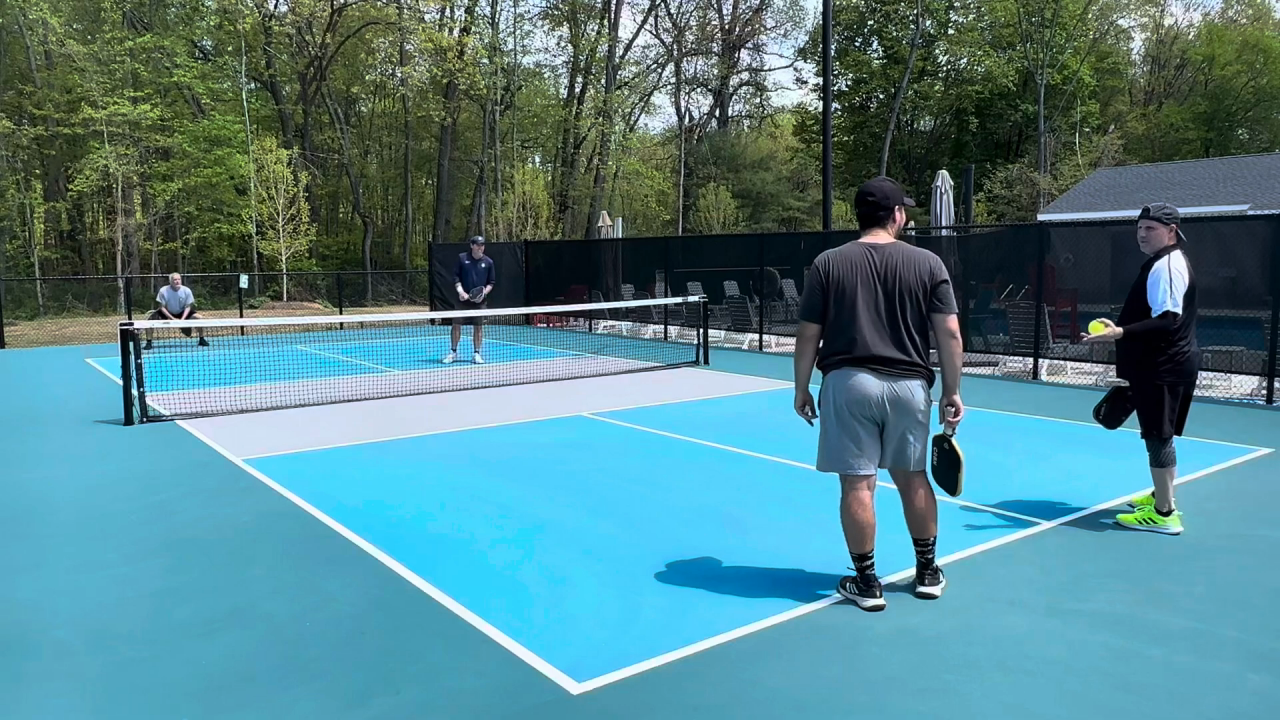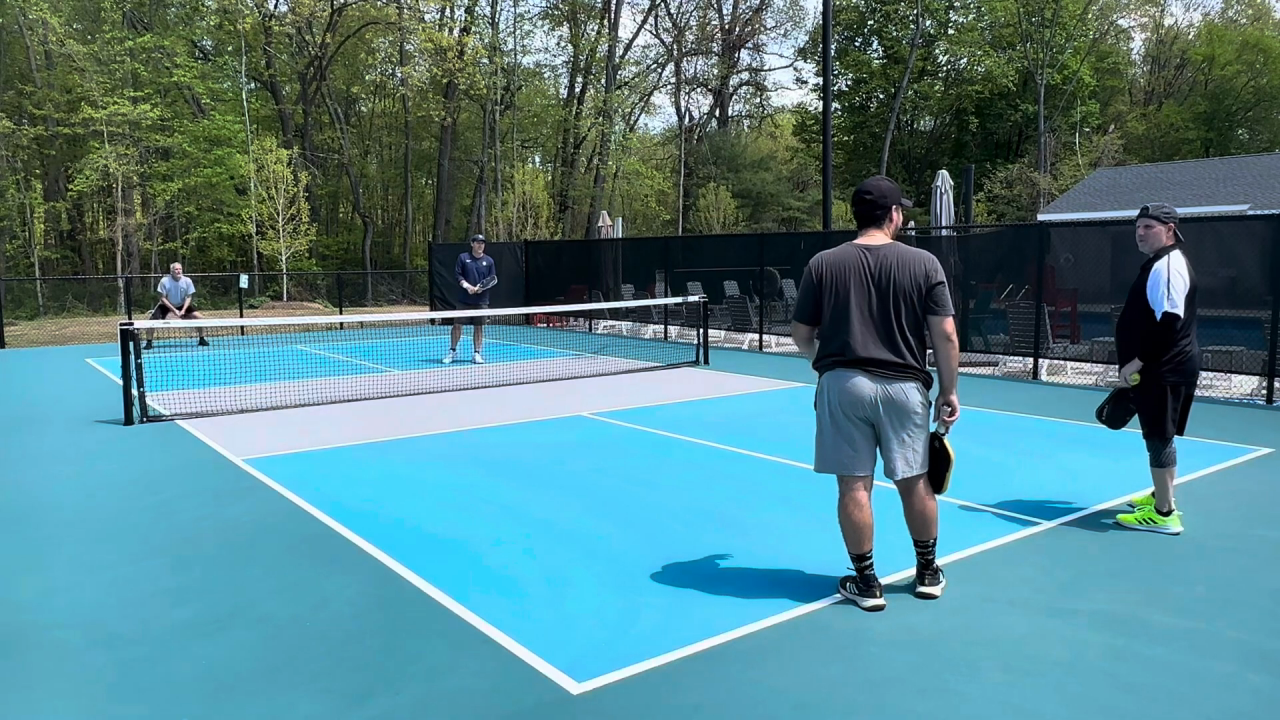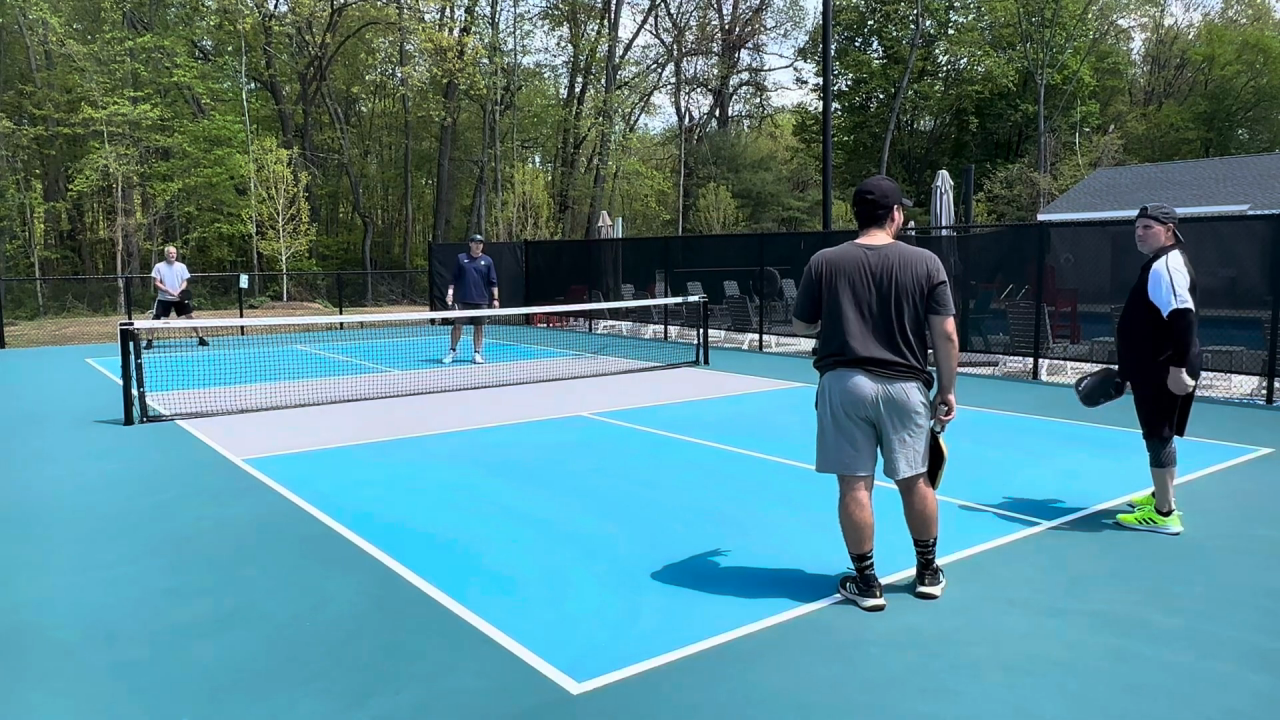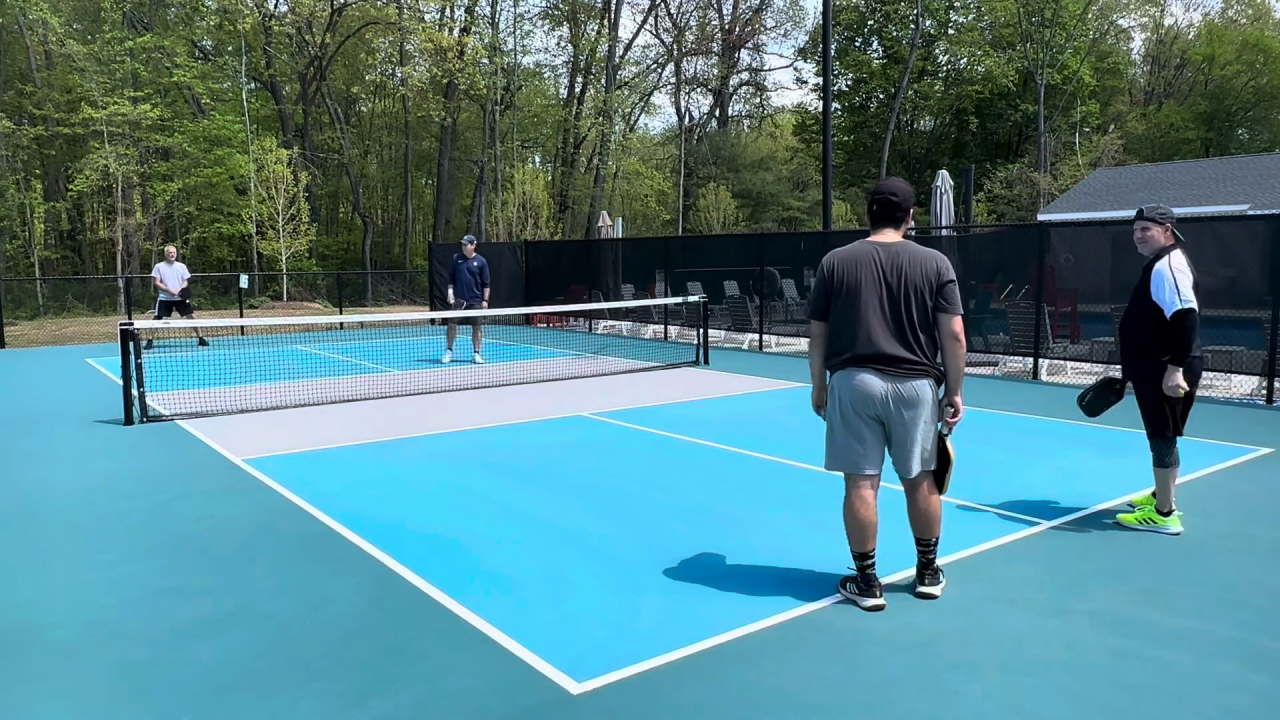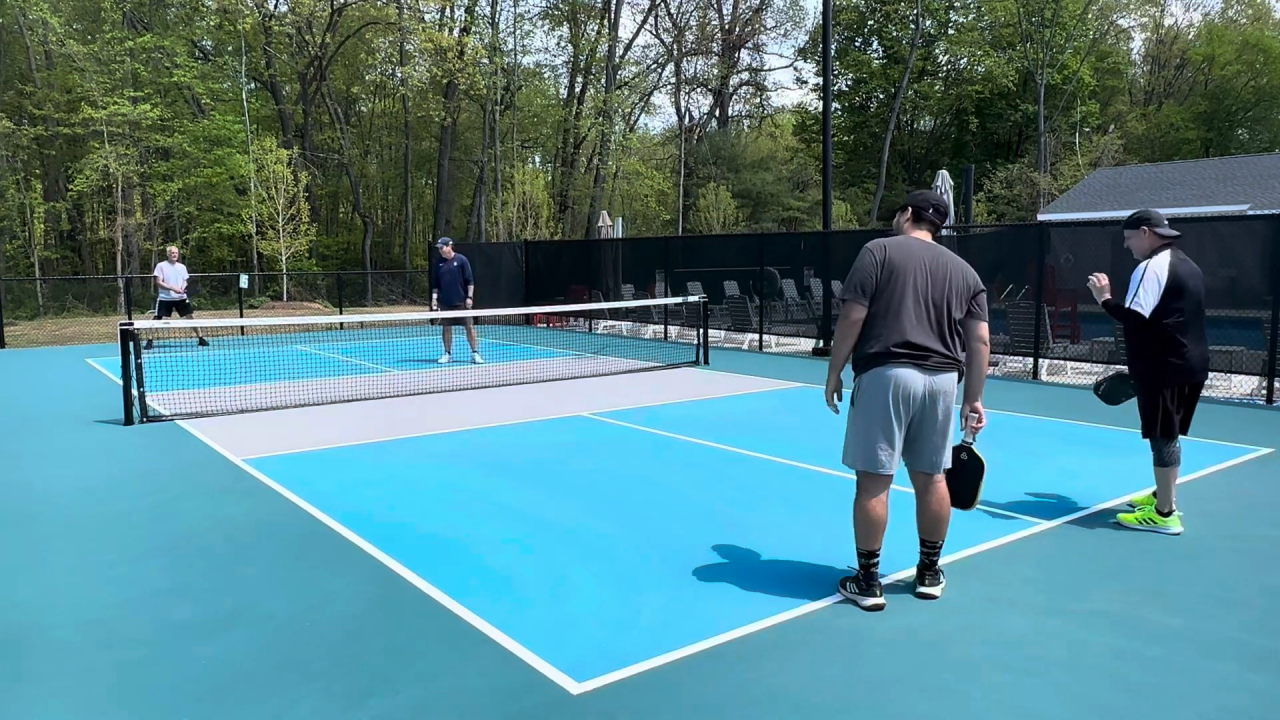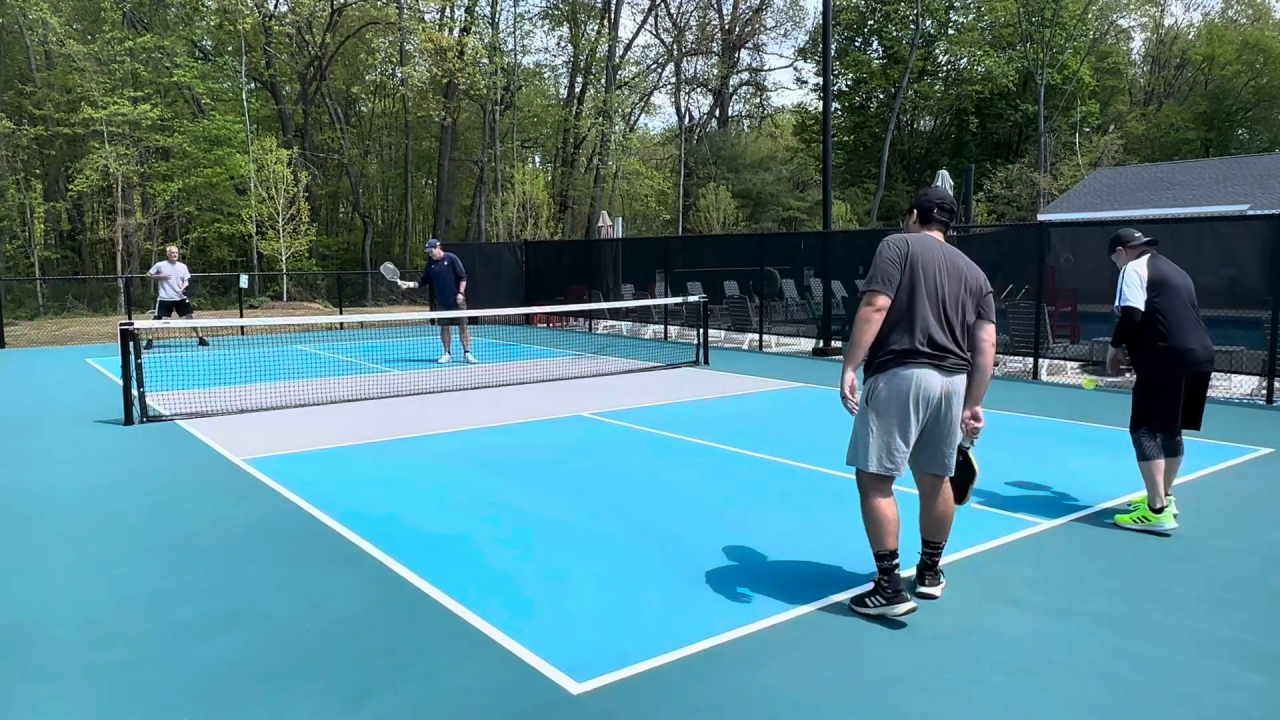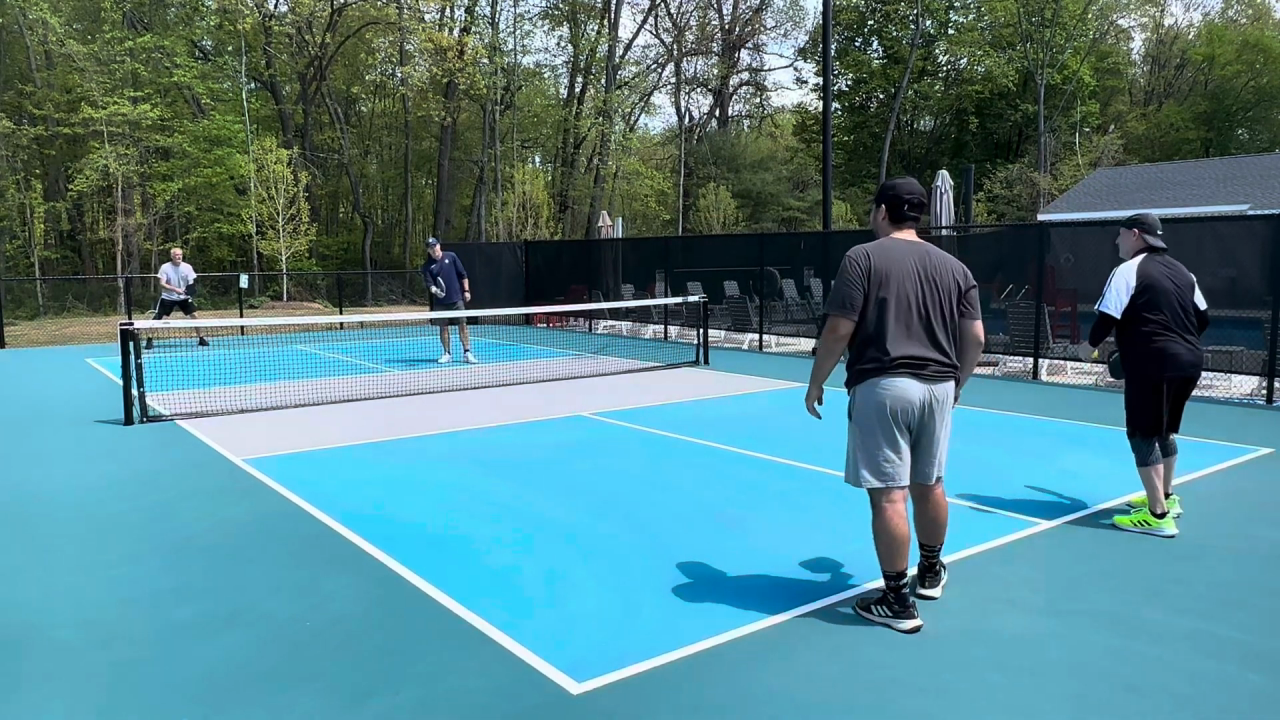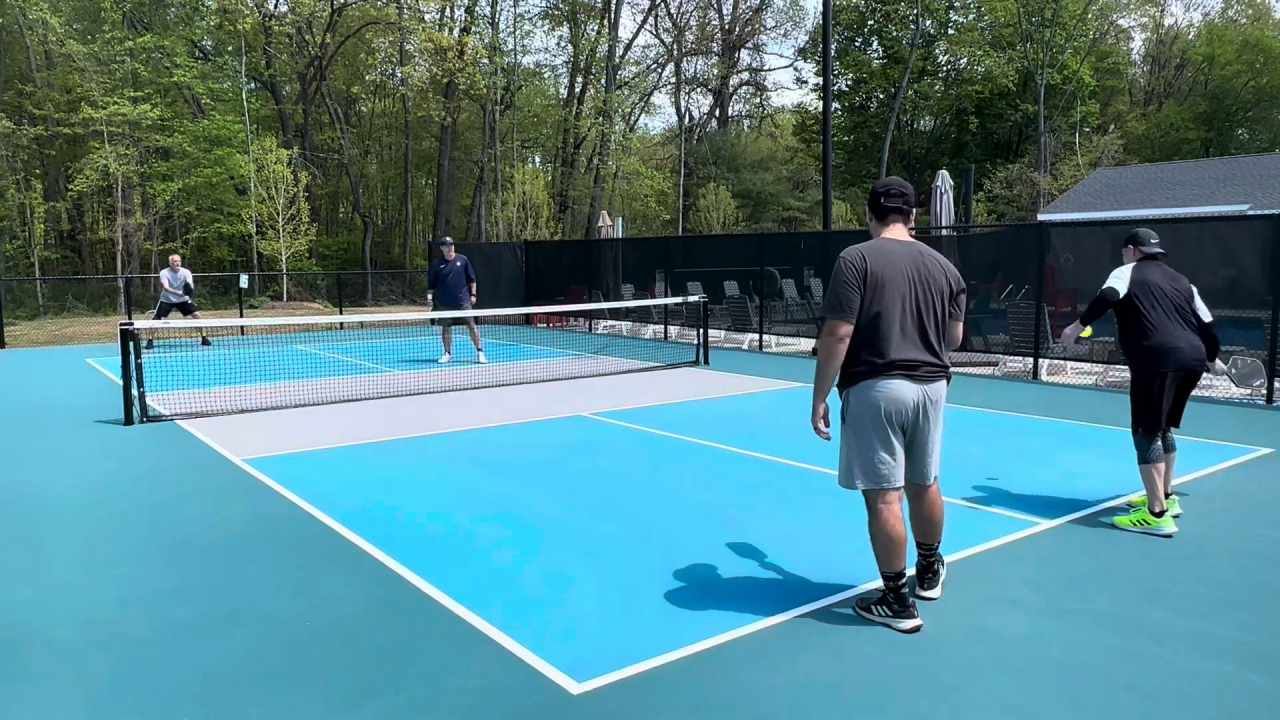
dt=0.5s
person 1, frame 1
left shoulder: (828, 263)
right shoulder: (928, 263)
left elbow: (808, 335)
right elbow: (949, 334)
left wrist: (801, 388)
right wrist: (953, 391)
left hip: (849, 383)
right hip: (908, 385)
left knee: (857, 484)
right knee: (913, 478)
left ankle: (866, 583)
right ankle: (927, 572)
person 1, frame 2
left shoulder: (823, 264)
right shoulder: (923, 263)
left elbow: (801, 335)
right elbow: (945, 336)
left wrist: (820, 355)
right wrist: (949, 391)
left hip: (844, 384)
right hip: (903, 387)
left knee: (854, 485)
right knee: (915, 481)
left ankle: (865, 583)
right ankle: (928, 573)
person 1, frame 3
left shoulder: (824, 262)
right shoulder: (925, 263)
left elbow: (802, 325)
right elbow: (946, 336)
right wrist: (947, 390)
left hip: (845, 384)
right hip: (905, 386)
left knee: (855, 485)
right knee: (915, 480)
left ankle: (866, 583)
right ankle: (928, 573)
person 1, frame 4
left shoulder: (836, 262)
right shoulder: (934, 262)
left elbow: (818, 333)
right elbow: (953, 335)
left wrist: (819, 385)
right wrist: (954, 391)
left hip: (854, 382)
right hip: (915, 384)
left knee: (861, 484)
right knee: (921, 481)
left ankle: (866, 582)
right ankle: (928, 572)
person 1, frame 5
left shoulder: (880, 250)
right shoulder: (964, 270)
left elbow: (852, 315)
right elbow: (980, 342)
left wrist: (834, 371)
right wrist: (973, 399)
left hip: (885, 375)
right hip: (940, 379)
left knee: (873, 480)
right knee: (931, 478)
left ankle: (867, 581)
right ankle: (929, 573)
person 1, frame 6
left shoulder: (897, 246)
right shoulder: (973, 271)
left elbow: (875, 307)
right elbow: (985, 346)
left wrist: (849, 368)
right wrist: (972, 404)
left hip: (900, 377)
right hip: (950, 381)
left knee: (874, 479)
right knee: (936, 480)
left ankle: (890, 587)
right ankle: (929, 572)
person 1, frame 7
left shoulder: (862, 258)
right shoulder: (953, 267)
left elbow: (838, 331)
right elbow: (975, 337)
left wrist: (815, 384)
right wrist: (955, 379)
left hip: (882, 388)
right hip: (937, 387)
left knee: (889, 495)
right knee: (929, 485)
left ankle: (898, 602)
right ankle: (931, 573)
person 1, frame 8
left shoulder: (856, 259)
right shoulder: (943, 266)
left elbow: (837, 335)
right elbow: (954, 337)
left wrist: (819, 399)
left hip: (875, 389)
right hip: (930, 387)
left knee: (884, 496)
right knee: (925, 484)
left ankle: (898, 601)
right ankle: (928, 573)
person 2, frame 1
left shoulder: (1167, 266)
right shoulder: (1162, 264)
left elbow: (1167, 320)
left wrist: (1118, 333)
left hip: (1164, 369)
right hip: (1160, 367)
left knee: (1158, 437)
right knee: (1159, 435)
left ankle: (1164, 514)
right ankle: (1161, 497)
person 2, frame 2
left shoulder: (1167, 266)
right shoulder: (1160, 263)
left elbow: (1170, 323)
left wrist: (1136, 361)
right wrist: (1139, 363)
left hip: (1164, 369)
right hip: (1160, 368)
left knee: (1159, 436)
right knee: (1160, 435)
left ankle: (1164, 513)
right ankle: (1161, 496)
person 2, frame 3
left shoulder: (1165, 266)
right shoulder: (1161, 264)
left elbow: (1184, 318)
left wrist: (1180, 368)
right wrist: (1145, 366)
left hip: (1163, 371)
right hip: (1154, 368)
left knee: (1158, 436)
right knee: (1160, 435)
left ankle: (1164, 514)
right ankle: (1161, 497)
person 2, frame 4
left shoulder: (1168, 266)
right shoulder: (1160, 264)
left elbow: (1186, 320)
left wrist: (1174, 369)
right wrist: (1136, 370)
left hip: (1165, 371)
right hip: (1155, 369)
left knee: (1161, 437)
right knee: (1161, 435)
left ankle: (1164, 514)
right ankle: (1161, 497)
person 2, frame 5
left shoulder: (1152, 266)
right shoulder: (1188, 265)
left elbow: (1134, 318)
left wrist: (1105, 300)
left hip: (1164, 367)
right hip: (1190, 363)
left knee: (1161, 436)
right knee: (1169, 434)
left ankle: (1164, 514)
right ankle: (1162, 495)
person 2, frame 6
left shoulder: (1135, 269)
right shoulder: (1174, 271)
left elbow: (1131, 315)
left wrist: (1114, 347)
right wrist: (1129, 347)
left hip: (1166, 361)
right hip: (1196, 358)
left knee: (1145, 430)
right knee: (1170, 430)
left ankle: (1157, 510)
right ankle: (1163, 497)
person 2, frame 7
left shoulder: (1128, 271)
right shoulder: (1181, 271)
left elbow: (1108, 319)
right elbow: (1203, 318)
left wrist: (1090, 345)
left hip: (1153, 366)
right hip: (1189, 363)
left knee: (1143, 435)
right knee: (1163, 431)
left ankle: (1159, 515)
right ankle: (1166, 498)
person 2, frame 8
left shoulder: (1127, 273)
right shoulder: (1181, 281)
left elbow: (1107, 297)
right elbow: (1207, 326)
left wrist: (1078, 326)
right wrist: (1212, 358)
left hip: (1157, 360)
right hip: (1190, 360)
left knee: (1146, 432)
right knee: (1161, 428)
left ankle: (1157, 514)
right ankle: (1165, 497)
